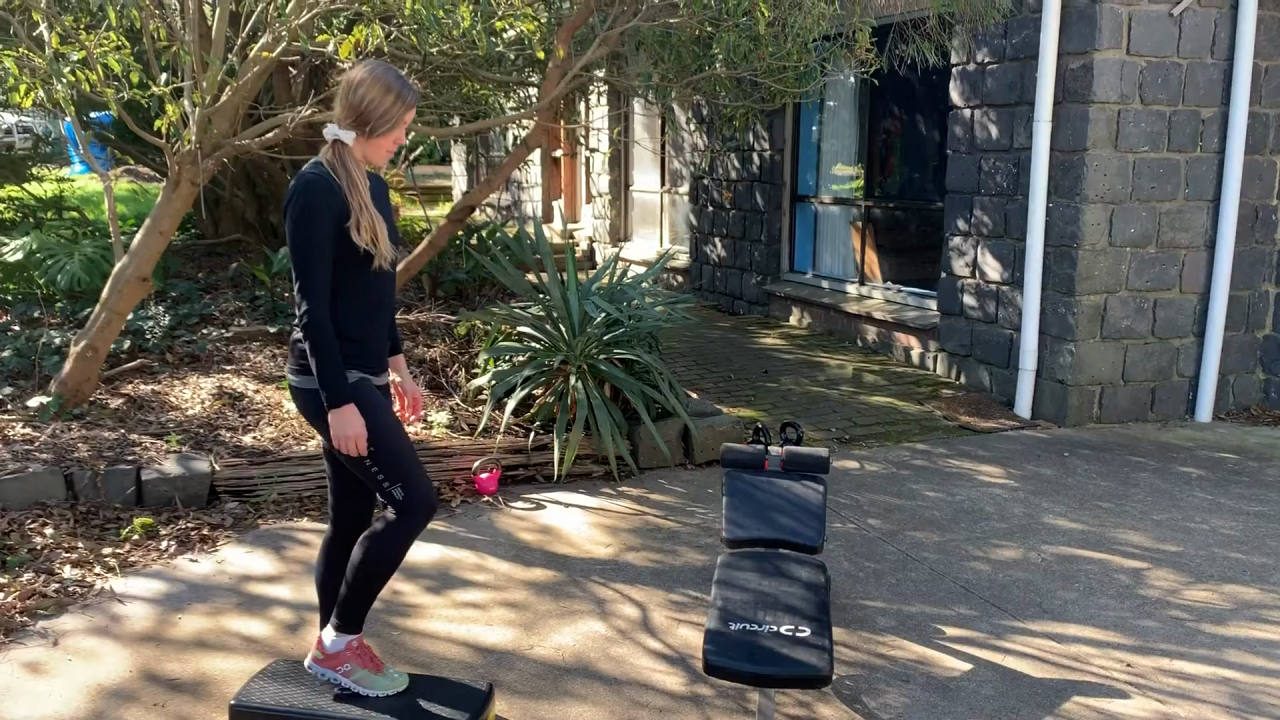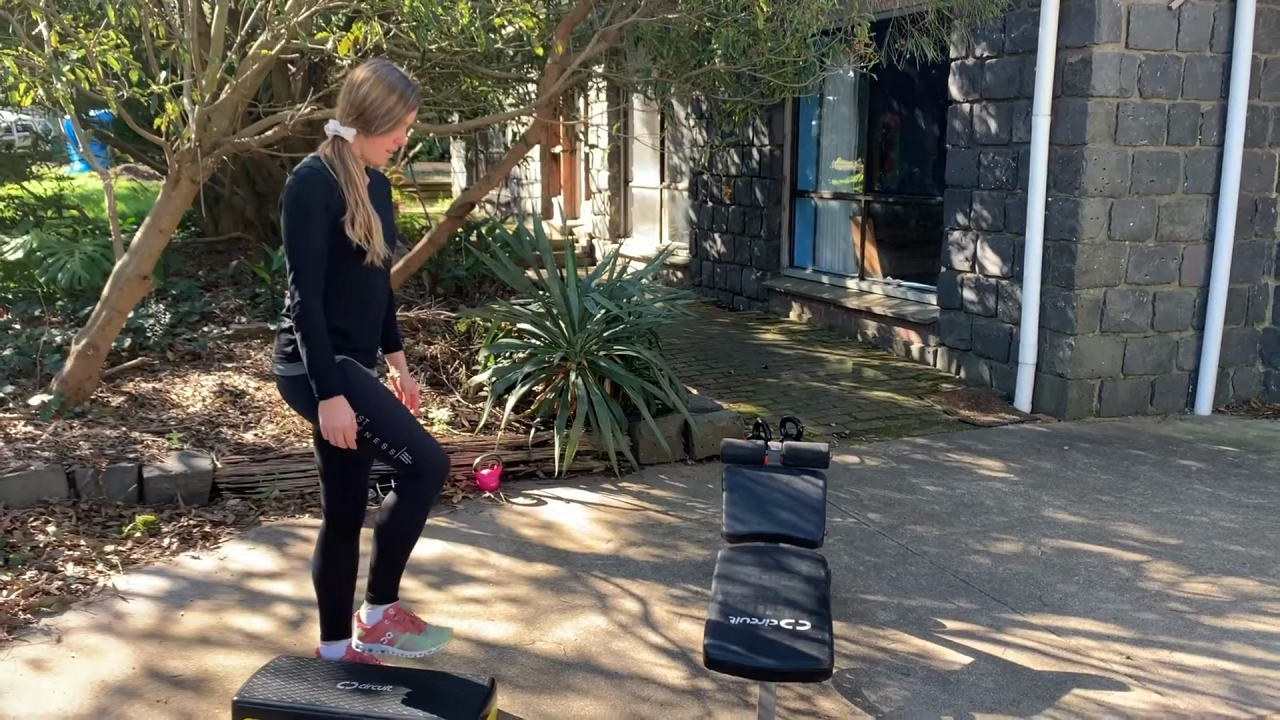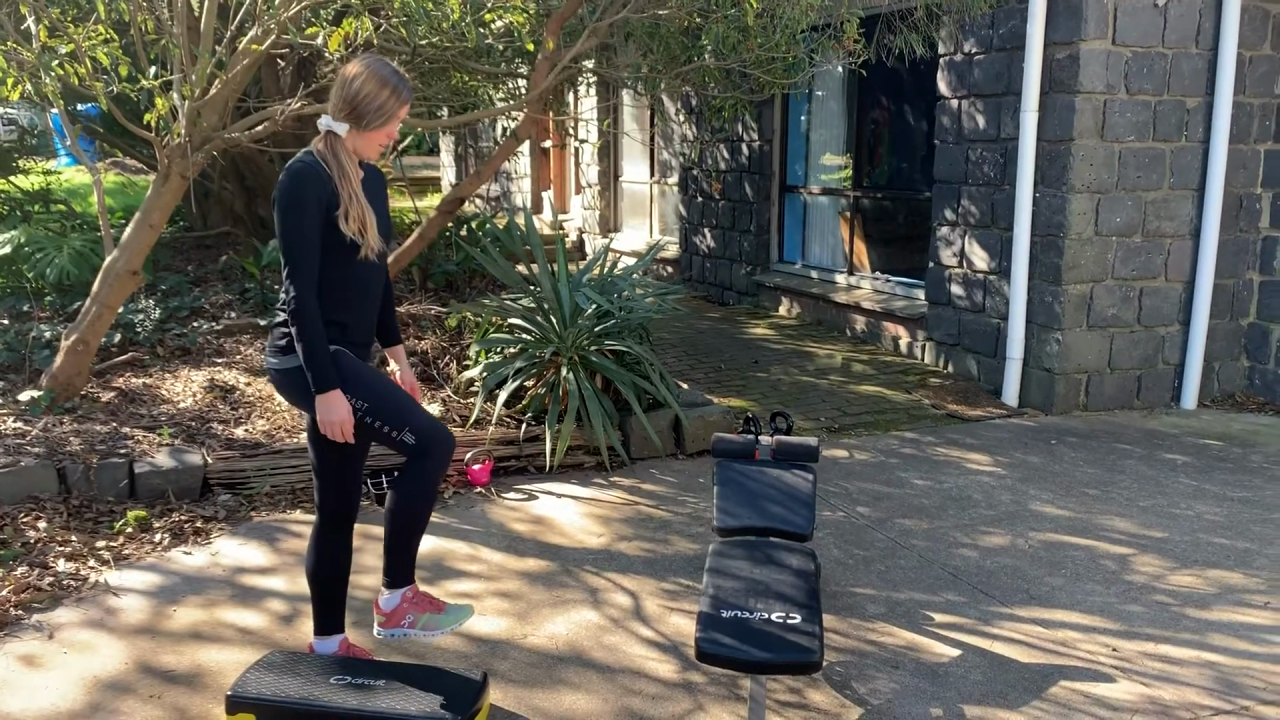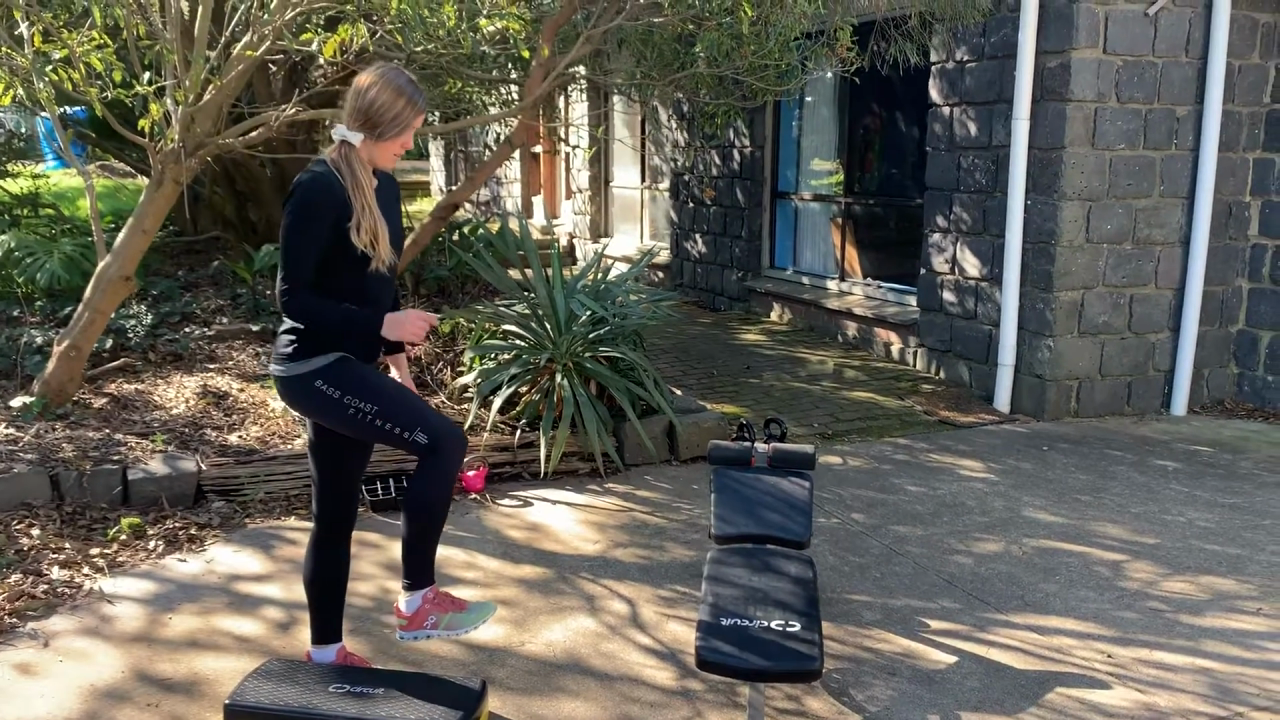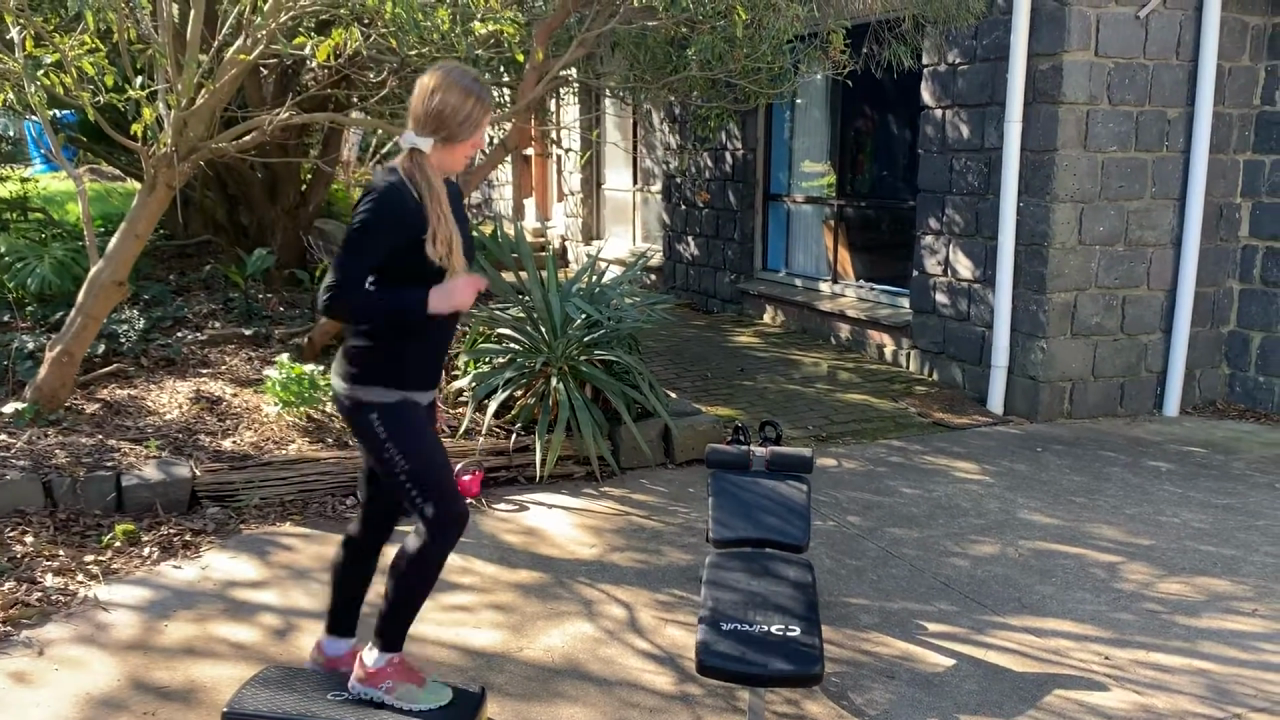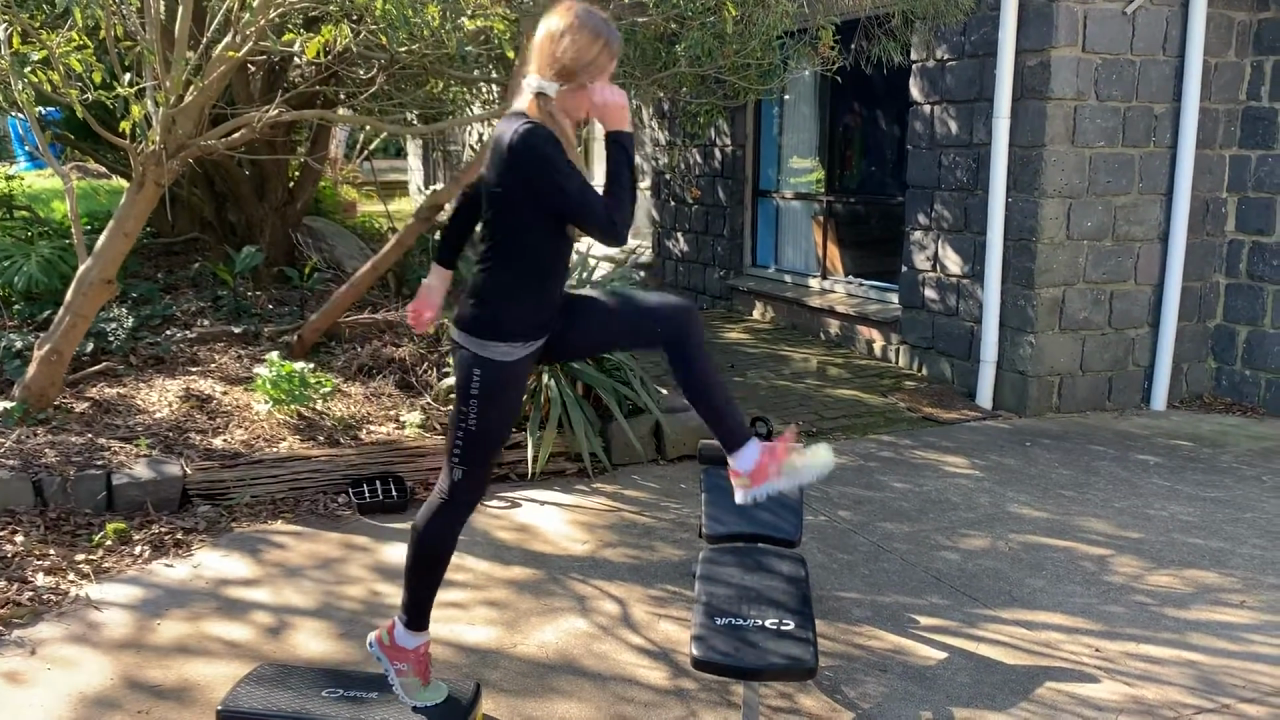
dt=0.5s
person 1, frame 1
left shoulder: (372, 186)
right shoulder: (316, 188)
right elbow: (313, 304)
left wrist: (396, 365)
right wrist: (339, 400)
left hip: (363, 375)
right hip: (331, 379)
left knee: (353, 517)
right knee: (413, 500)
left ankle: (335, 648)
right ankle: (338, 641)
person 1, frame 2
left shoulder: (374, 185)
right shoulder: (312, 183)
right elbow: (305, 296)
left wrist: (396, 360)
right wrist: (329, 392)
left hip: (351, 363)
right hip: (316, 367)
left knee: (345, 509)
right knee: (426, 463)
left ankle: (337, 646)
right ankle: (378, 615)
person 1, frame 3
left shoulder: (371, 179)
right shoulder: (305, 178)
right elbow: (300, 291)
left wrist: (396, 353)
right wrist: (325, 387)
left hip: (347, 357)
right hip: (309, 360)
left knee: (339, 505)
right knee: (432, 443)
left ankle: (328, 641)
right ankle: (397, 598)
person 1, frame 4
left shoulder: (383, 186)
right shoulder: (319, 189)
right elbow: (293, 298)
left wrist: (396, 360)
right wrist: (383, 326)
left hip: (346, 366)
right hip: (312, 367)
left knee: (337, 511)
right knee: (444, 441)
left ankle: (326, 651)
right ankle: (417, 601)
person 1, frame 5
left shoulder: (444, 192)
right shoulder: (391, 199)
right elbow: (336, 300)
right wrist: (433, 301)
left hip: (409, 387)
right hip: (379, 393)
left knee: (376, 520)
right knee: (447, 515)
left ankle: (335, 648)
right ankle: (380, 662)
person 1, frame 6
left shoulder: (530, 127)
right shoulder: (529, 142)
left elbow: (473, 198)
right elbow: (613, 226)
left wrist: (440, 272)
right wrist: (615, 131)
left hip: (544, 312)
right hip: (498, 338)
left knee: (677, 319)
right knee: (464, 485)
left ankle: (747, 460)
right ankle: (401, 639)
